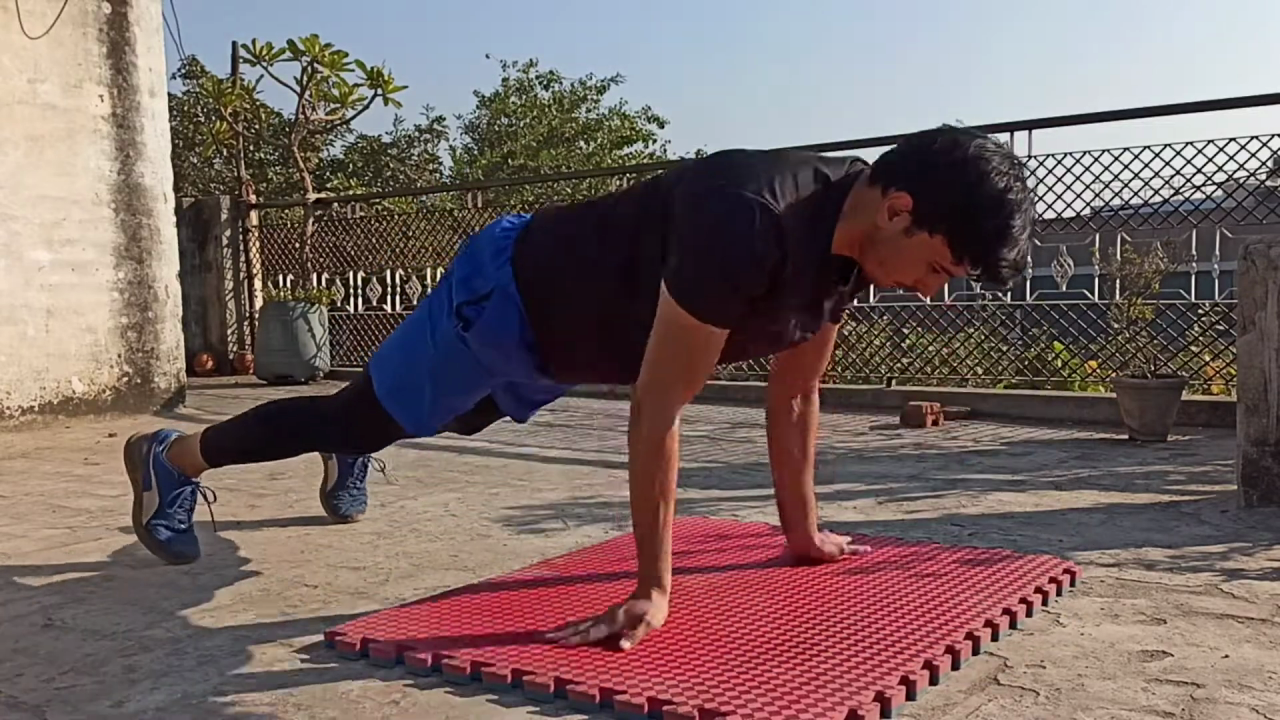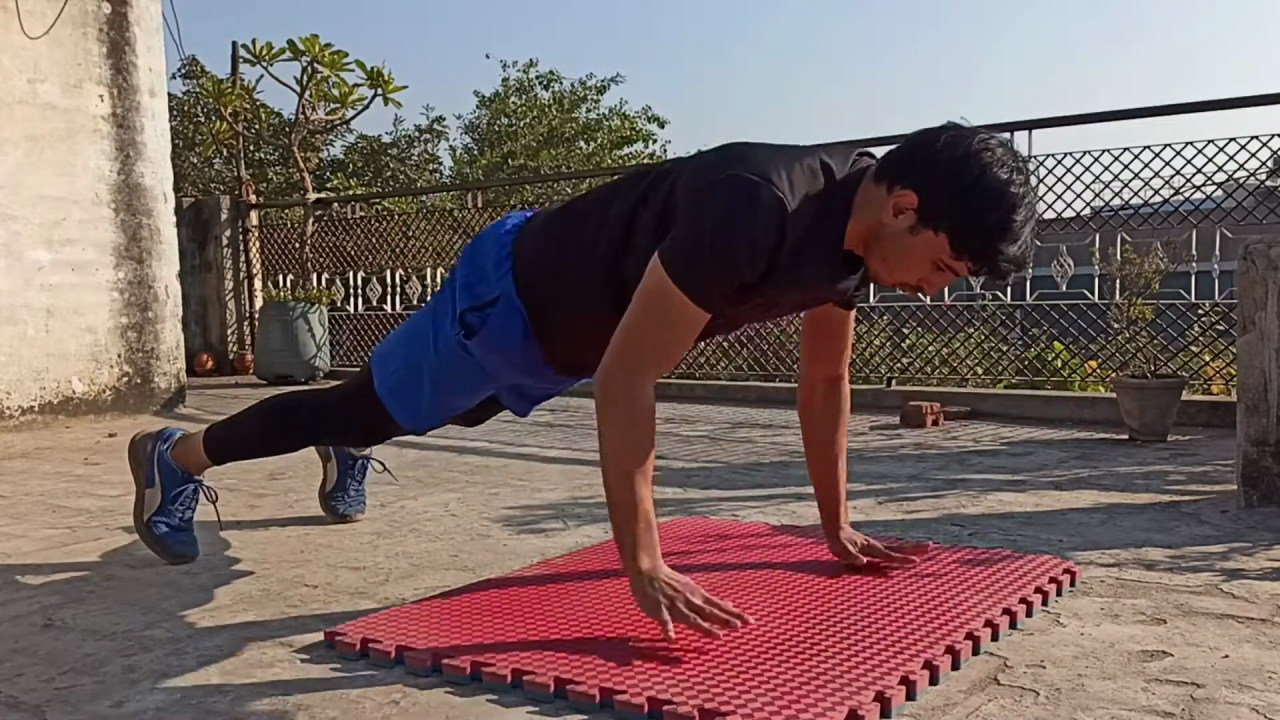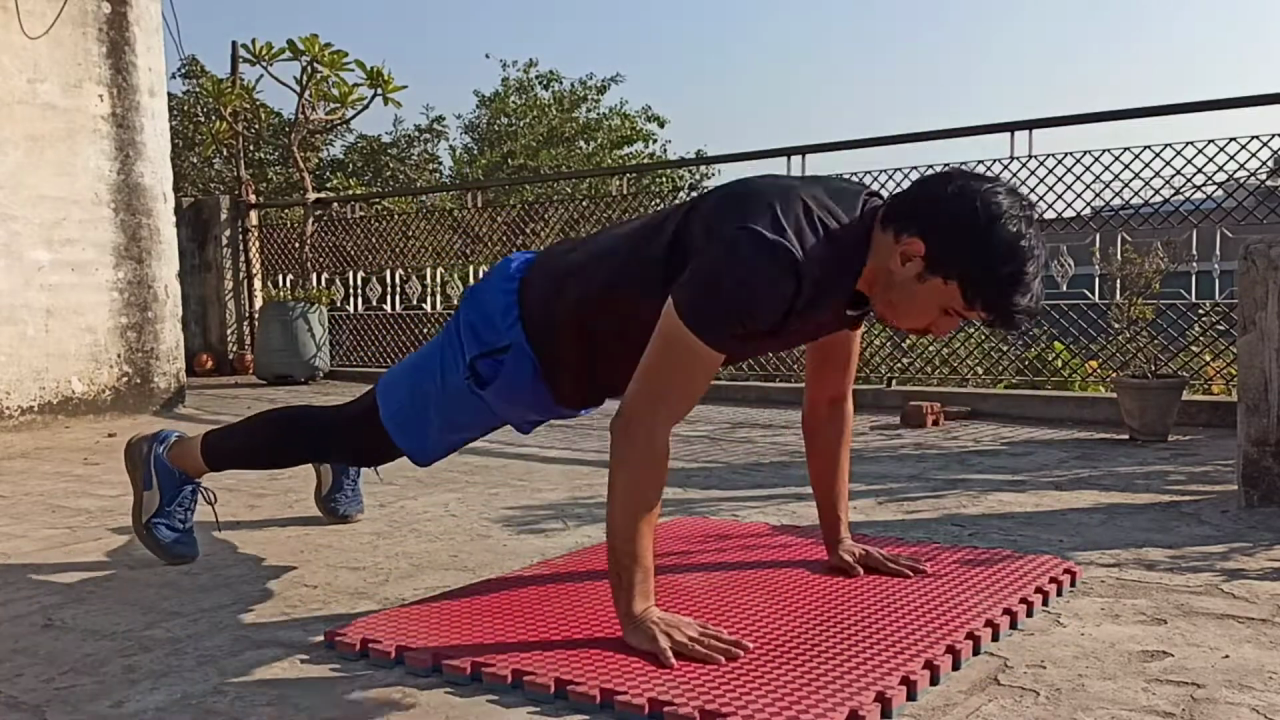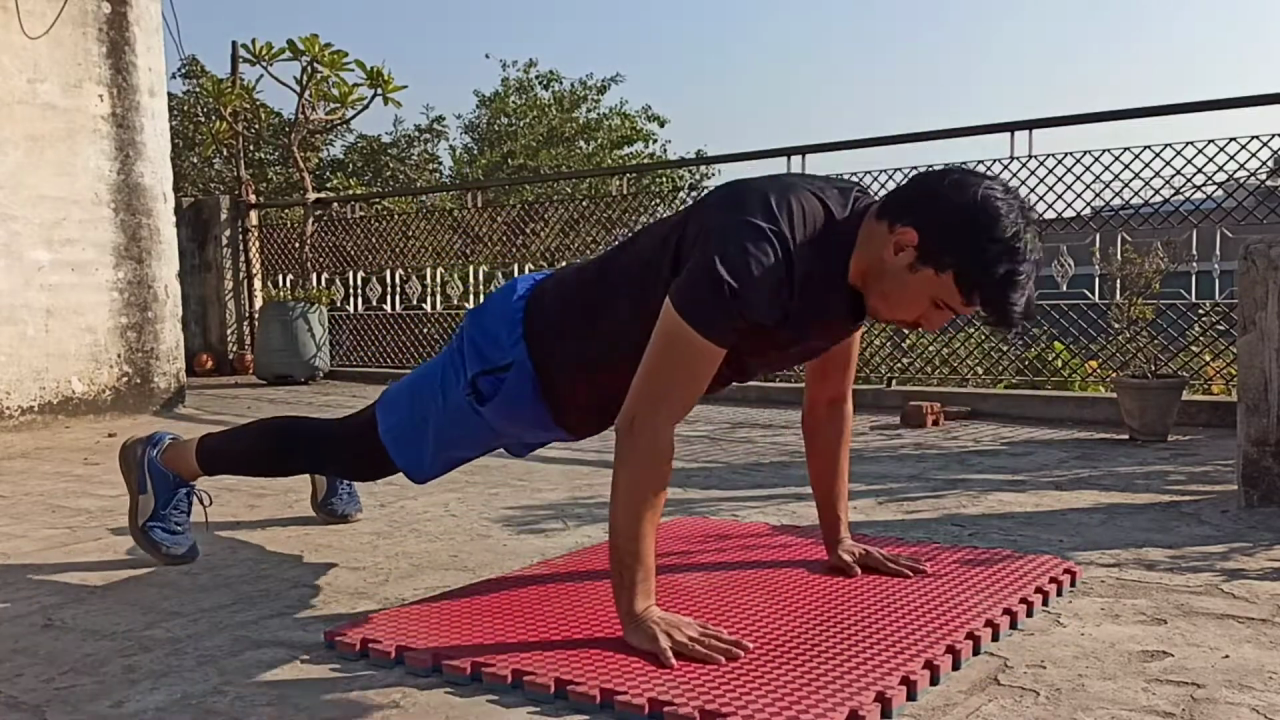
dt=0.1s
person 1, frame 1
left shoulder: (850, 235)
right shoulder: (749, 219)
left elbow: (794, 381)
right elbow: (658, 404)
left wrist: (800, 526)
right wrist: (651, 584)
left hip: (572, 328)
right hip: (509, 288)
left knee: (465, 415)
right knee: (366, 414)
left ankle: (344, 463)
right ankle: (171, 459)
person 1, frame 2
left shoulder: (856, 231)
right shoulder: (754, 207)
left elbow: (826, 371)
right elbow: (622, 380)
left wrist: (838, 527)
right wrist: (642, 565)
left hip: (568, 319)
right hip: (511, 292)
left knee: (468, 408)
right knee: (365, 409)
left ankle: (344, 459)
right ankle: (176, 457)
person 1, frame 3
left shoulder: (860, 252)
right shoulder: (764, 250)
left elbow: (828, 394)
right elbow: (641, 426)
left wrist: (837, 539)
right wrist: (634, 607)
left hip: (583, 343)
right hip: (522, 326)
right knee: (365, 431)
left ankle: (338, 475)
right ankle: (171, 458)
person 1, frame 4
left shoulder: (855, 255)
right shoulder: (758, 246)
left elbow: (828, 397)
right elbow: (646, 425)
left wrist: (837, 539)
right wrist: (635, 607)
left hip: (574, 372)
right hip: (523, 354)
right knee: (366, 445)
left ankle: (337, 478)
right ankle: (168, 460)
